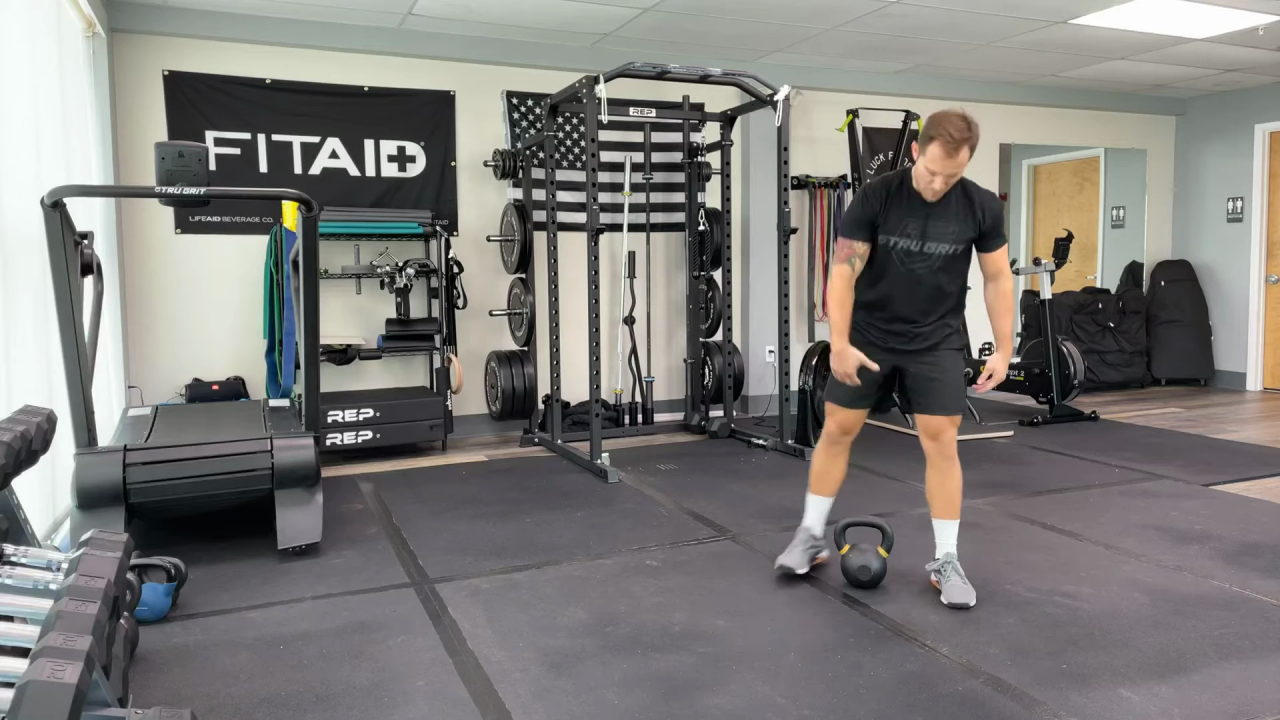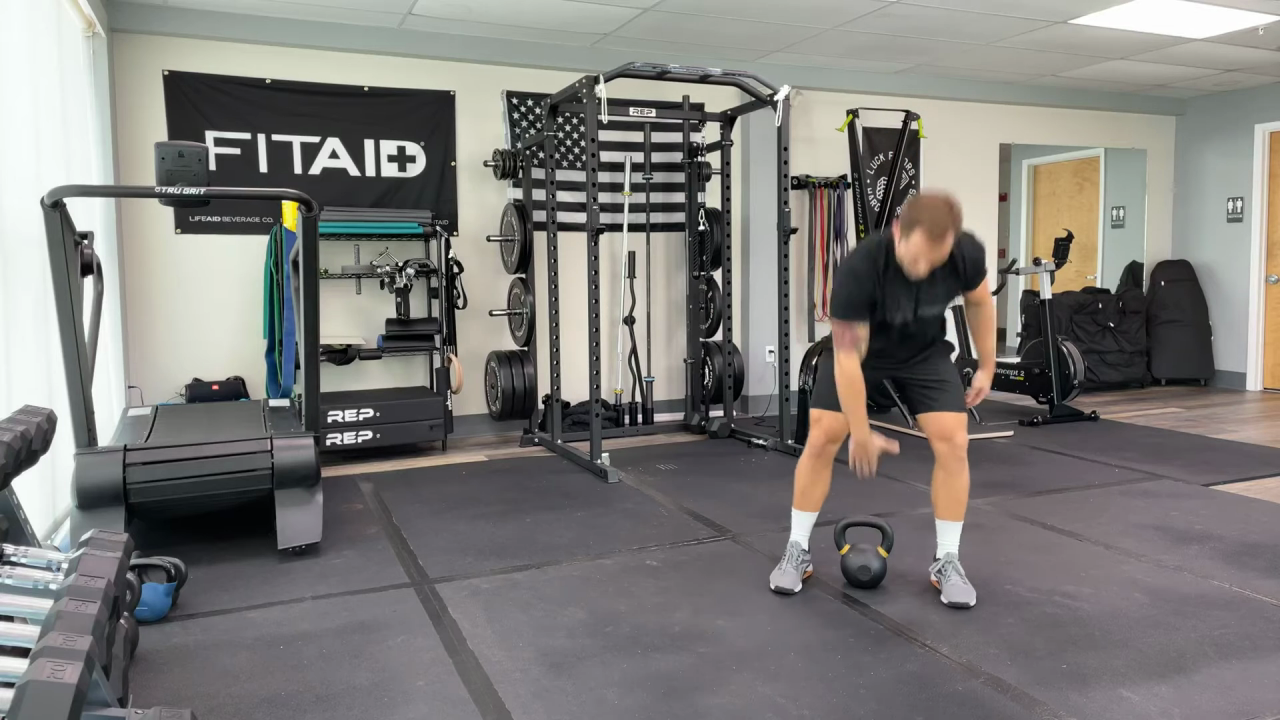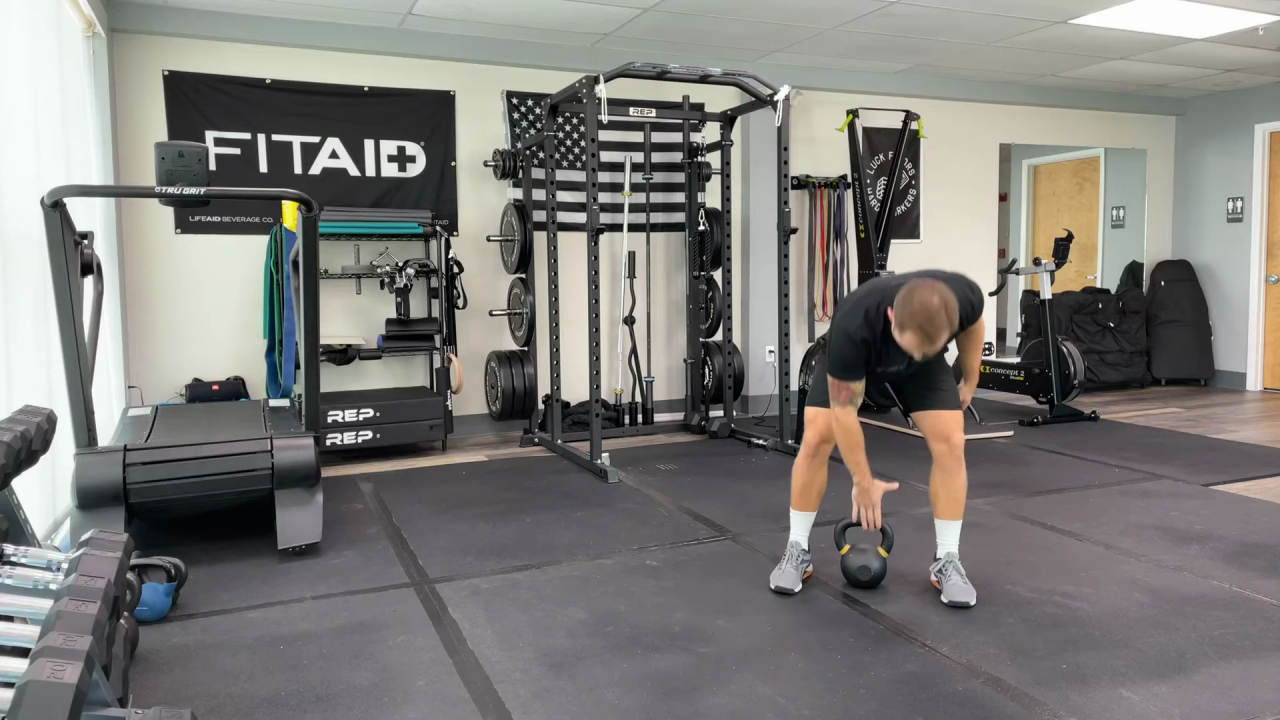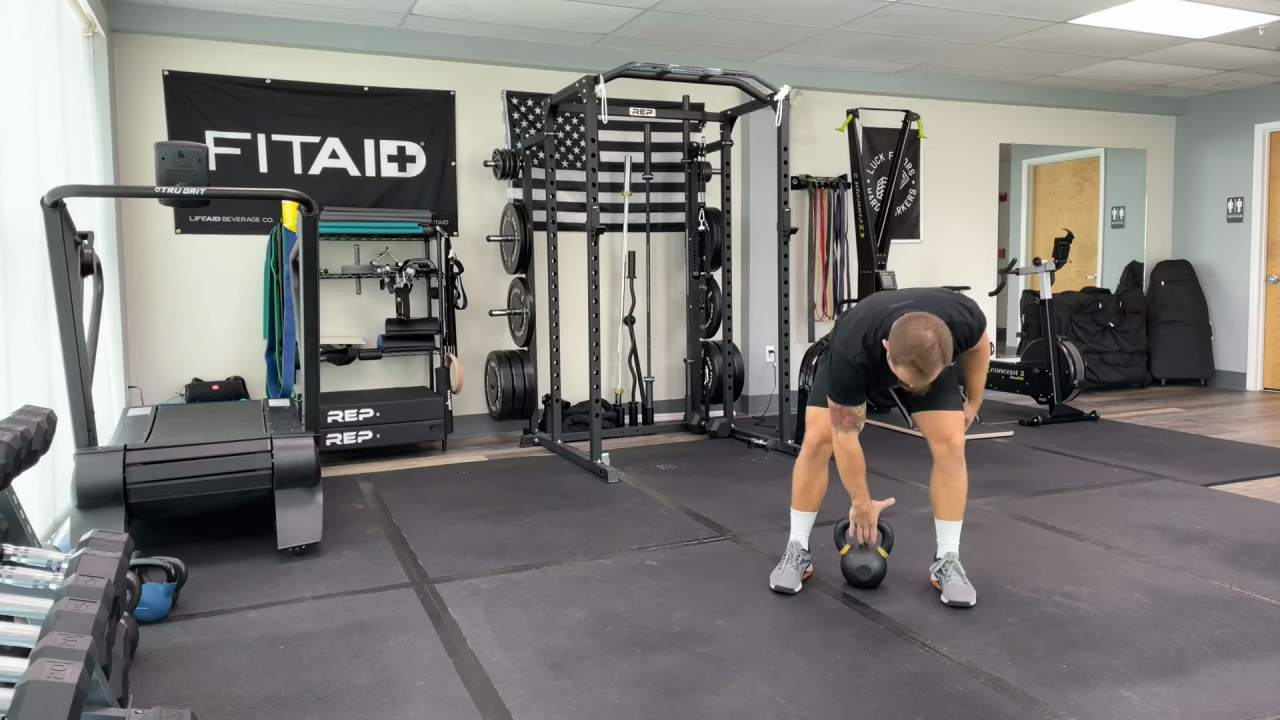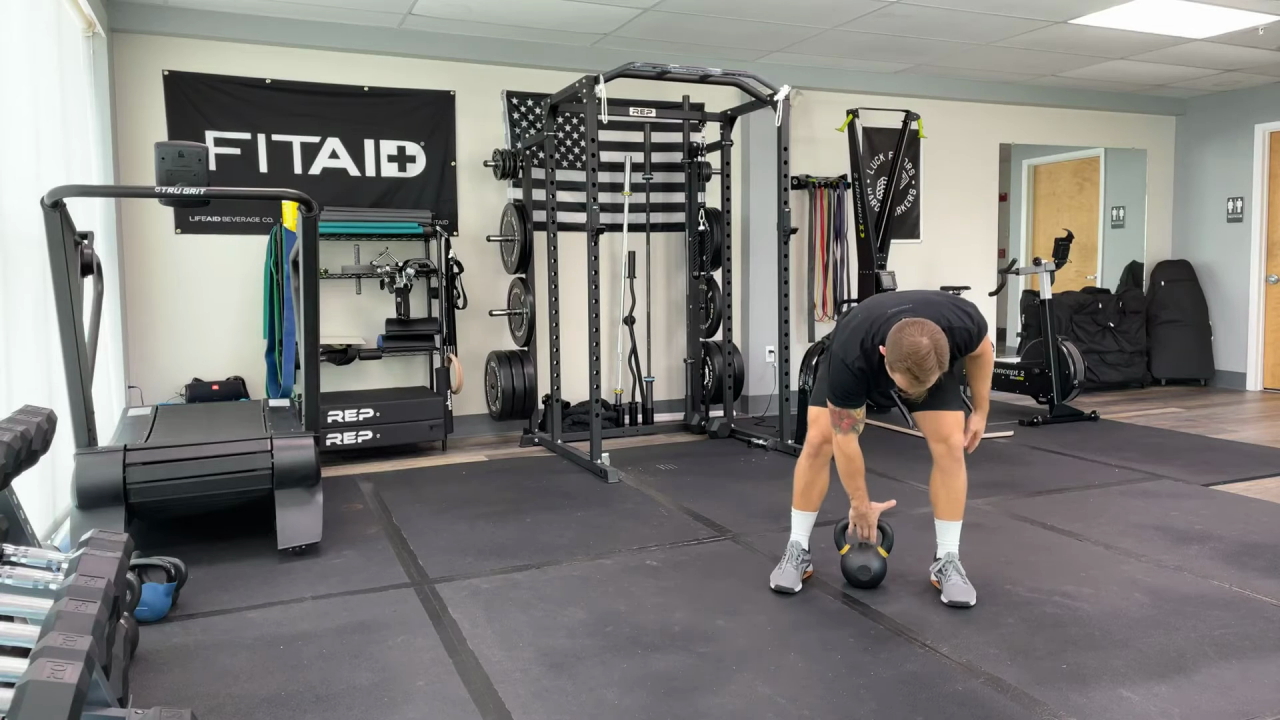
dt=0.2s
person 1, frame 1
left shoulder: (982, 206)
right shoulder: (875, 197)
left elbow: (998, 277)
right elbow: (844, 271)
left wrist: (1003, 348)
right wrist: (840, 343)
left hip: (936, 342)
right hip: (867, 338)
left knee: (941, 442)
right knee: (839, 429)
left ankle: (945, 559)
right ankle: (812, 534)
person 1, frame 2
left shoulder: (968, 253)
right shoulder: (860, 270)
left elbow: (980, 303)
right elbow: (847, 358)
left wrist: (986, 367)
right wrist: (861, 434)
left hip: (924, 354)
right hip: (858, 356)
left knee: (953, 443)
right knee: (822, 439)
left ankle: (946, 561)
right ankle: (797, 550)
person 1, frame 3
left shoulder: (965, 297)
right shoulder: (853, 328)
right elbow: (844, 412)
left wrist: (970, 380)
right wrist: (863, 483)
left knee: (950, 442)
right knee: (815, 441)
left ankle: (947, 561)
right ankle: (797, 550)
person 1, frame 4
left shoulder: (962, 319)
right shoulder: (851, 353)
right elbow: (846, 436)
left wrist: (974, 399)
right wrist: (861, 504)
left hip: (928, 358)
right hip: (851, 355)
left knee: (950, 442)
right knee: (818, 440)
left ankle: (947, 560)
right ankle: (797, 550)
person 1, frame 5
left shoulder: (962, 323)
right shoulder: (850, 357)
left elbow: (980, 352)
right elbow: (846, 439)
left wrist: (980, 411)
right wrist: (860, 505)
left hip: (930, 360)
right hip: (854, 351)
left knee: (950, 444)
right knee: (818, 440)
left ankle: (947, 561)
right ankle: (797, 550)
